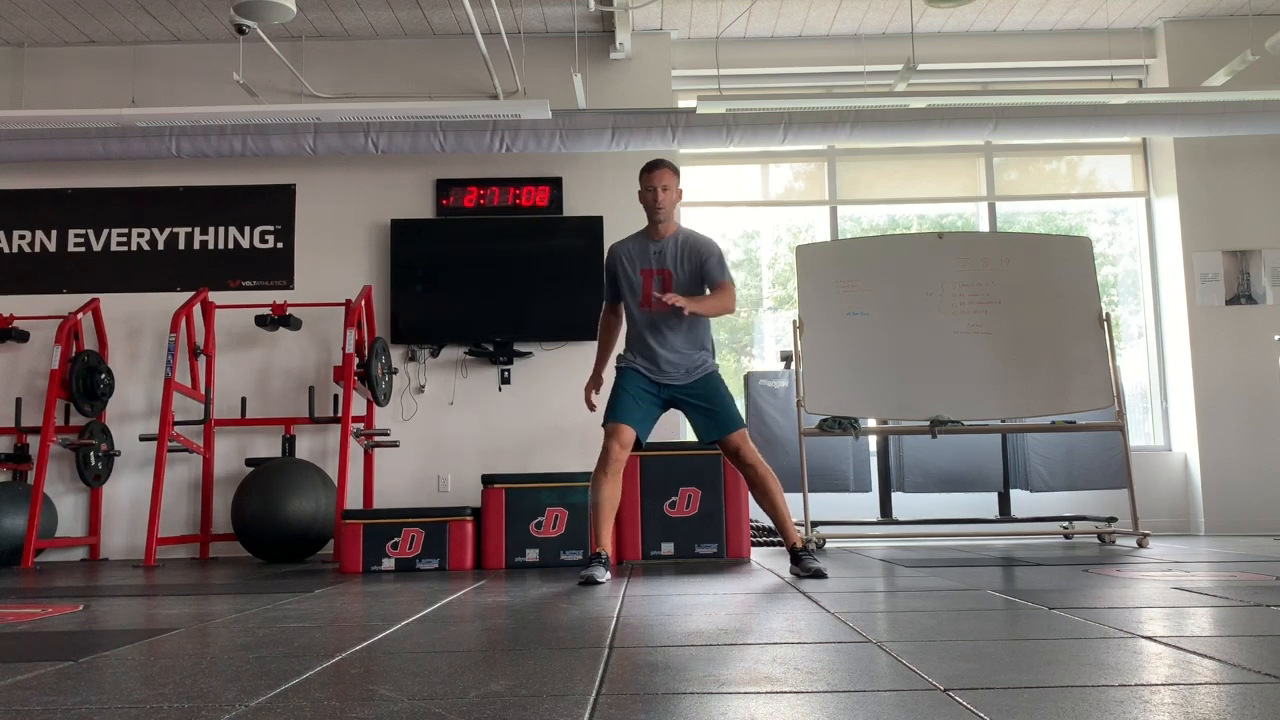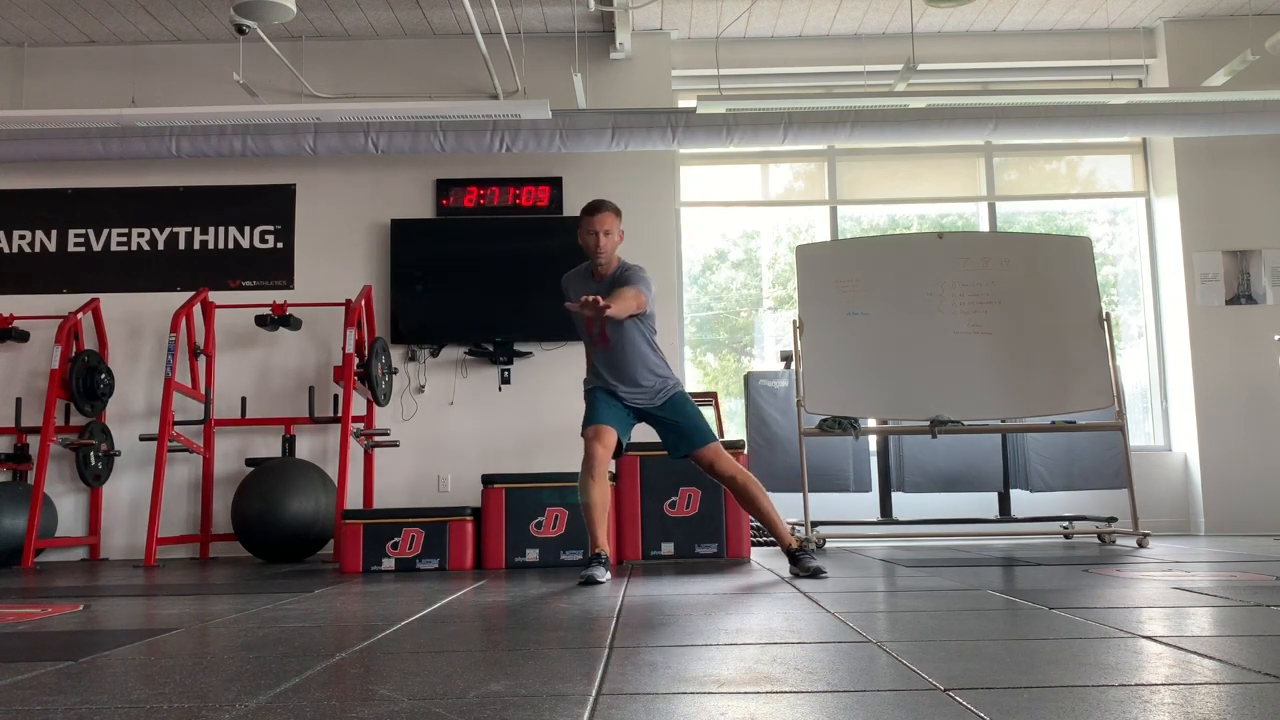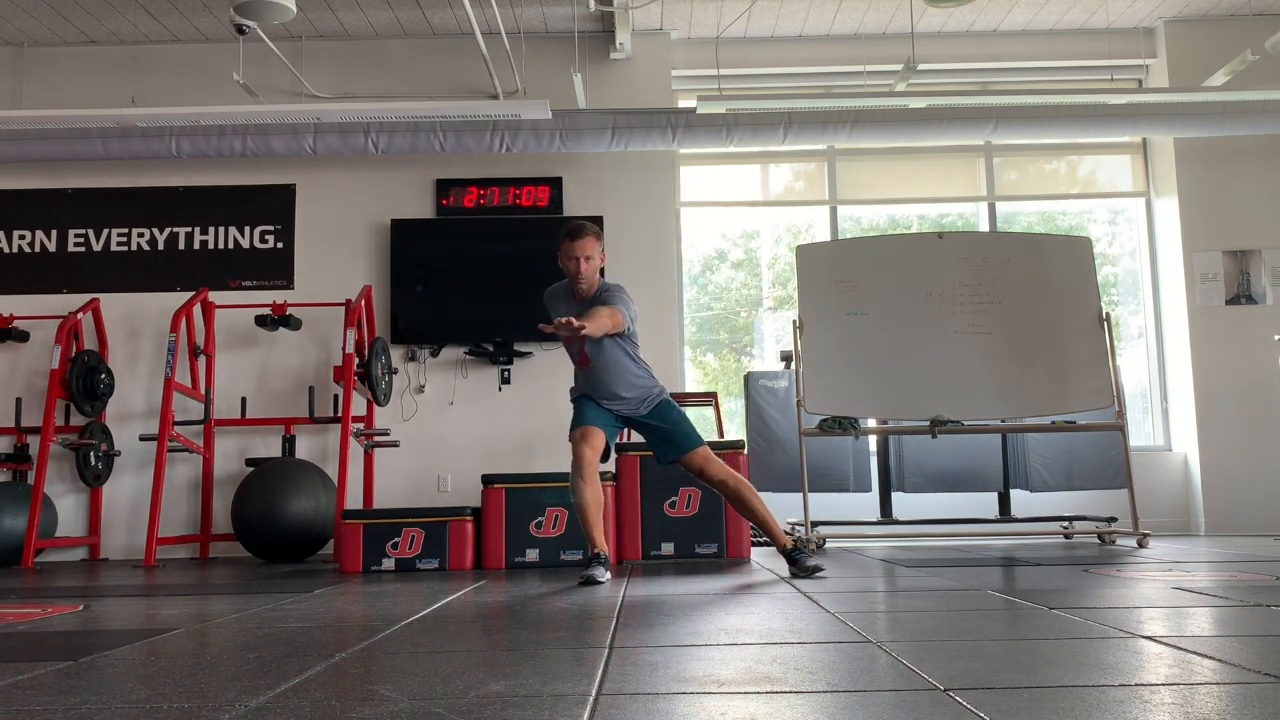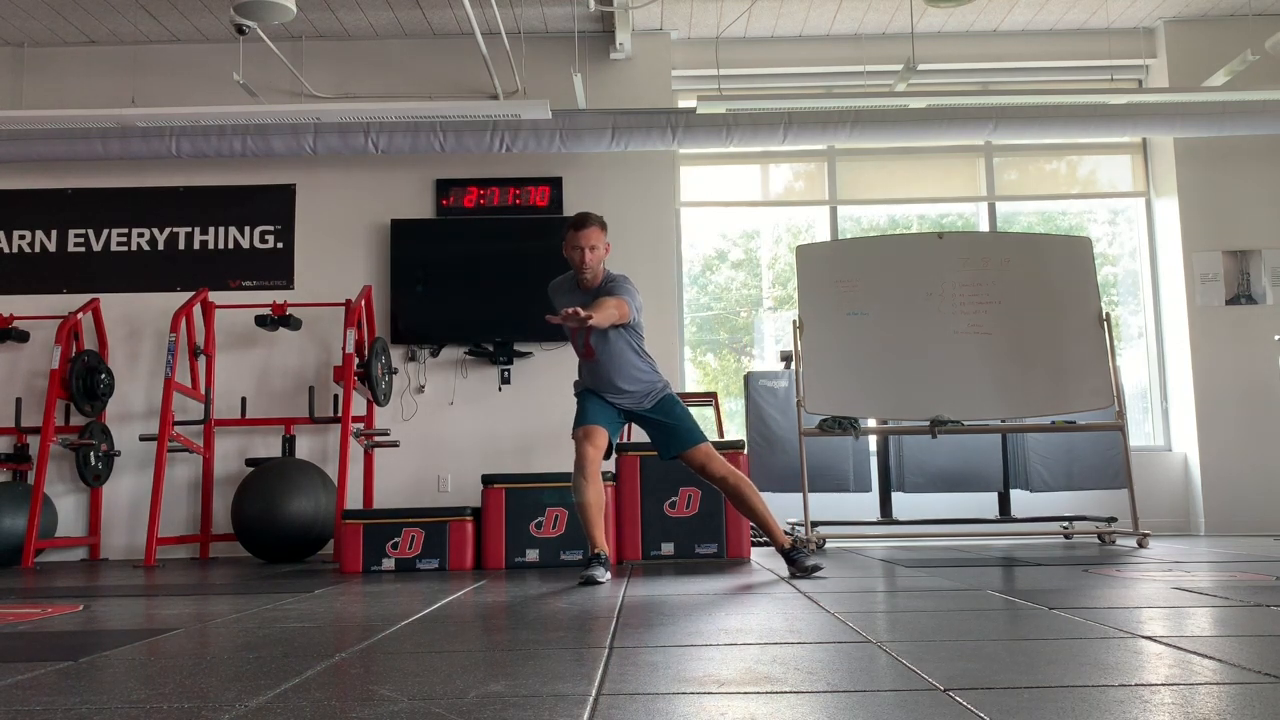
dt=0.7s
person 1, frame 1
left shoulder: (702, 247)
right shoulder: (620, 253)
left elbow: (728, 301)
right elbow: (612, 313)
left wrist: (686, 303)
right wrist: (597, 370)
left hip: (696, 370)
right hip: (640, 371)
left knee: (744, 452)
right knee: (614, 449)
left ankle: (797, 549)
right ankle: (600, 556)
person 1, frame 2
left shoulder: (634, 277)
right shoulder: (571, 282)
left elbow: (628, 300)
left wrist: (605, 307)
right wrist: (592, 377)
left hip: (659, 390)
right hip: (608, 390)
left knee: (721, 464)
right knee: (596, 449)
left ankle: (793, 549)
right ankle: (600, 556)
person 1, frame 3
left shoulder: (615, 297)
right shoulder: (553, 298)
left elbow: (603, 320)
left wrist: (580, 326)
left hip: (646, 398)
right hip: (595, 399)
left knee: (712, 469)
right knee: (584, 450)
left ankle: (788, 547)
right ankle: (599, 557)
person 1, frame 4
left shoulder: (621, 287)
right shoulder: (558, 290)
left elbow: (611, 310)
left wrist: (587, 316)
left hip: (649, 393)
right hip: (598, 394)
left knee: (713, 466)
right knee: (587, 451)
left ankle: (787, 548)
right ankle: (599, 557)
